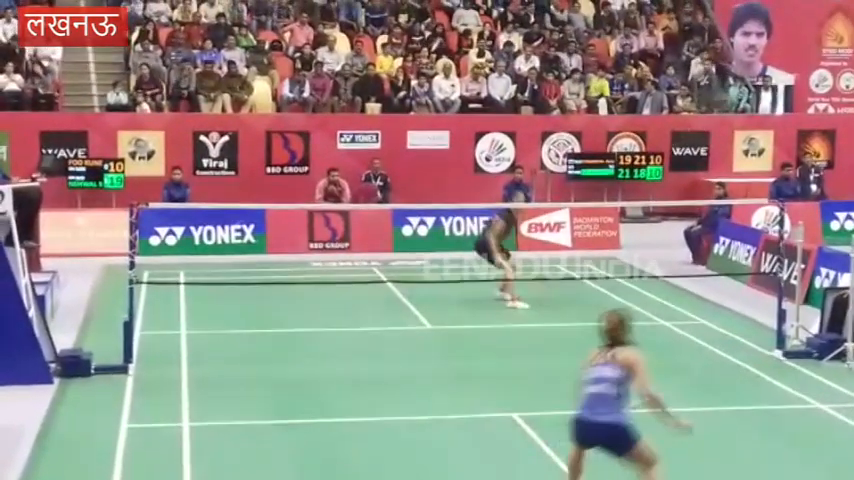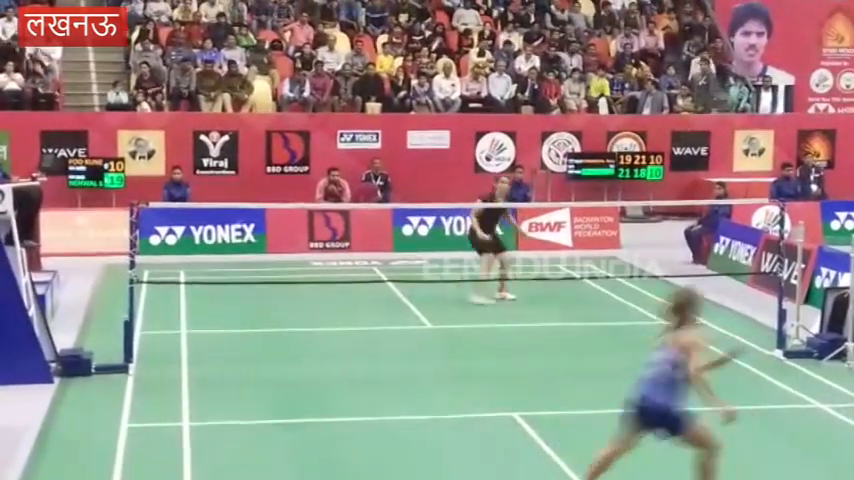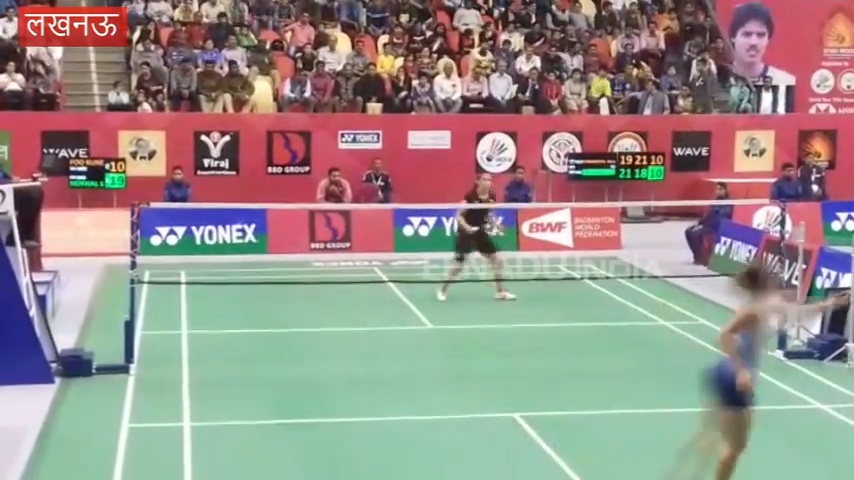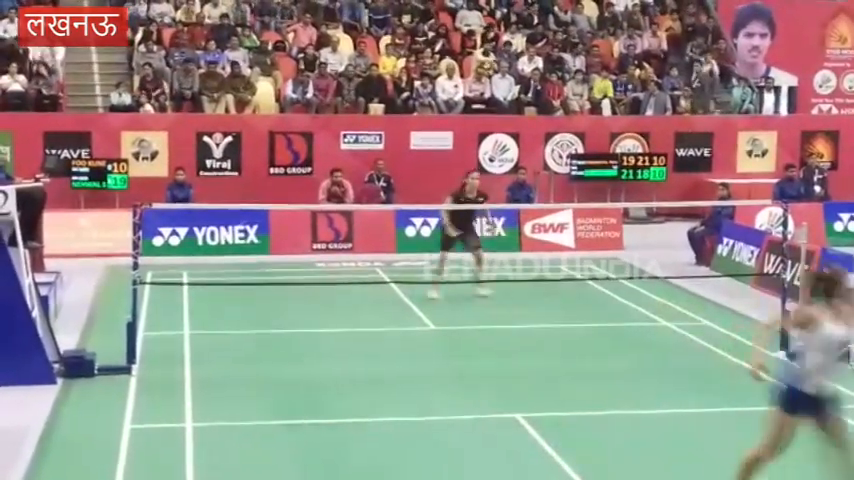
dt=0.2s
person 1, frame 1
left shoulder: (594, 356)
right shoulder: (633, 356)
right elbow: (647, 393)
right wrist: (674, 420)
left hip: (582, 425)
right hip: (612, 427)
left knee: (578, 448)
right knee: (650, 463)
person 1, frame 2
left shoulder: (672, 333)
right shoulder: (694, 337)
right elbow: (693, 373)
left wrist: (716, 362)
right wrist: (720, 404)
left hip: (645, 402)
right hip: (666, 411)
left knee: (621, 445)
right knee: (711, 448)
person 1, frame 3
left shoulder: (770, 304)
right shoulder: (756, 309)
right elbow: (725, 335)
left wrist: (829, 303)
right wrist: (740, 371)
left hip: (730, 380)
right hip: (731, 382)
right knee: (736, 446)
person 1, frame 4
right shoulder: (813, 314)
right elbow: (768, 327)
right wrist: (757, 356)
left hip: (823, 396)
right hip: (798, 393)
right knee: (771, 449)
person 2, frame 1
left shoulder: (511, 215)
right shoulder: (506, 218)
right elbow: (490, 235)
right wrist: (496, 255)
left hip: (489, 244)
right hip: (485, 245)
left knee: (511, 267)
right knee: (508, 268)
left ankle: (502, 292)
right ankle: (513, 300)
person 2, frame 2
left shoulder: (506, 201)
right shoulder: (486, 198)
left elbow: (508, 216)
right elbow: (473, 215)
right wrist: (478, 231)
left hip: (491, 233)
right hip: (478, 234)
left knee: (505, 260)
right knee: (488, 260)
left ankle: (502, 291)
right ankle: (477, 294)
person 2, frame 3
left shoulder: (491, 198)
right shoulder: (470, 197)
right elbow: (459, 215)
left wrist: (493, 223)
right wrist: (465, 226)
left hip: (480, 232)
right hip: (465, 233)
left knee: (496, 260)
right knee: (459, 265)
left ankle: (501, 292)
right ankle: (443, 290)
person 2, frame 4
left shoulder: (482, 196)
right shoulder: (456, 195)
right elbow: (444, 211)
right wrist: (448, 227)
left hip: (468, 229)
right hip: (451, 230)
left knee: (479, 256)
right knee: (442, 258)
left ankle: (479, 286)
right ankle: (434, 288)
